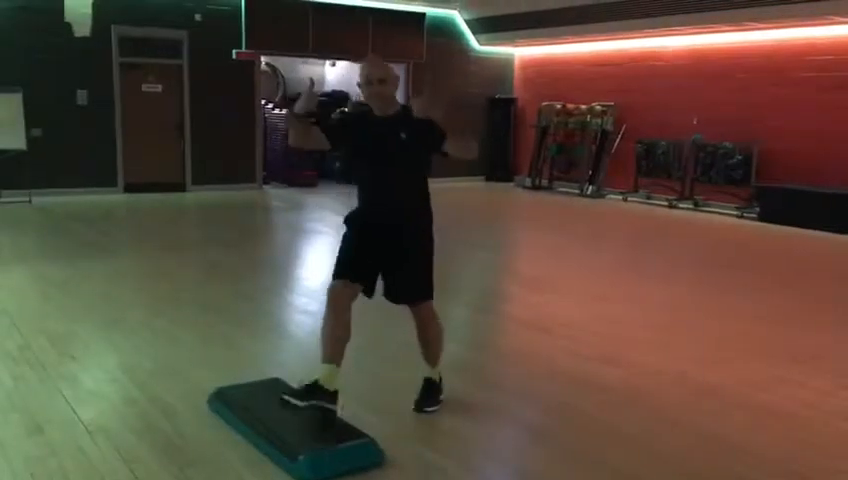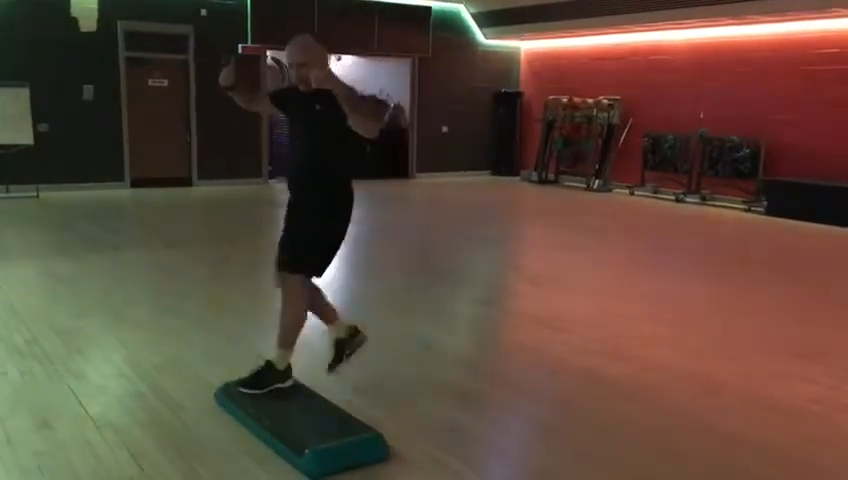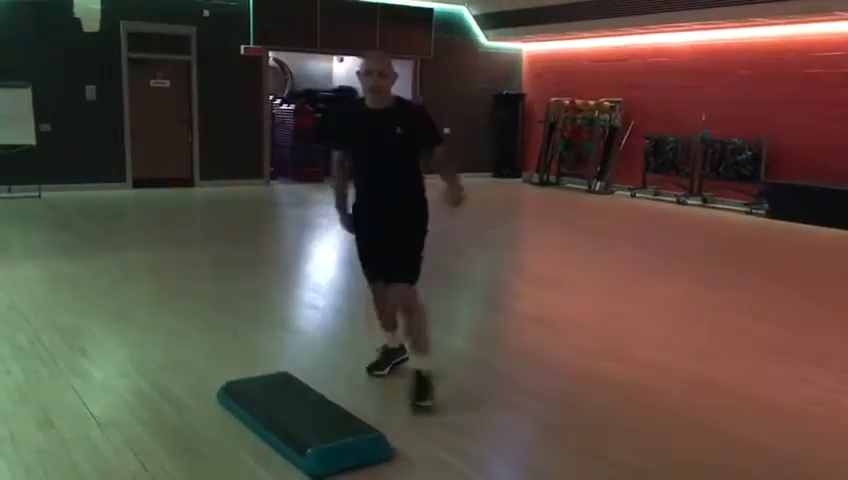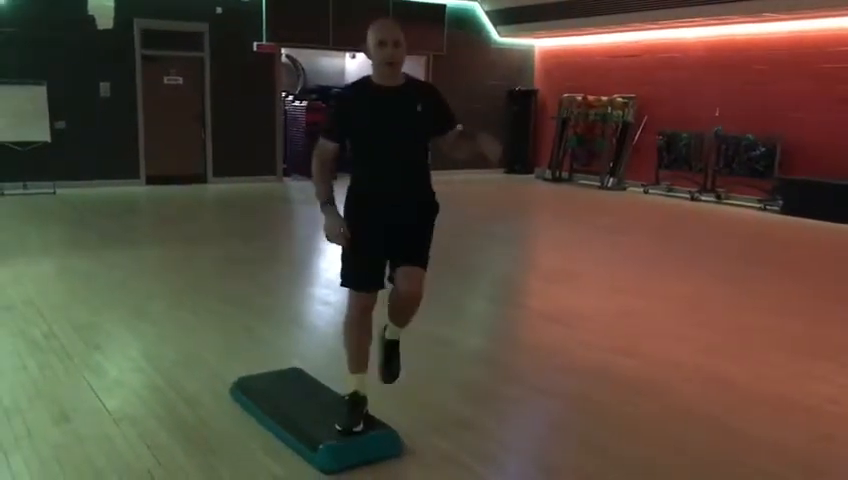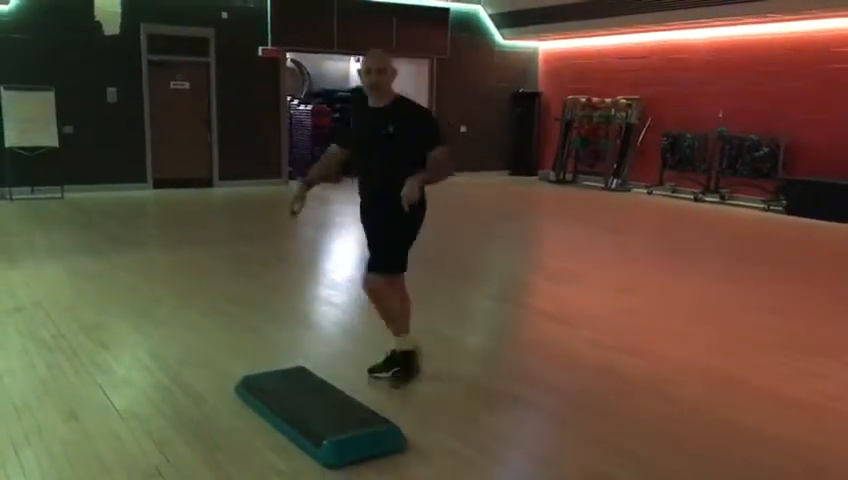
dt=1s
person 1, frame 1
left shoulder: (420, 123)
right shoulder: (352, 125)
right elbow: (300, 140)
left wrist: (438, 123)
right wrist: (301, 113)
left hip: (412, 229)
right hip: (366, 223)
left knee: (421, 307)
right knee: (339, 294)
left ankle: (434, 379)
right ankle: (326, 385)
person 1, frame 2
left shoulder: (339, 97)
right shoulder: (295, 96)
left elbow: (370, 129)
right elbow: (255, 101)
left wrist: (335, 86)
right wrist: (231, 85)
left hip: (328, 206)
right hip: (302, 203)
left knee: (292, 282)
right knee: (291, 280)
left ankle: (280, 368)
right ankle: (345, 332)
person 1, frame 3
left shoulder: (414, 115)
right shoulder: (345, 116)
left elbow: (436, 156)
right elbow: (340, 162)
left wrist: (452, 183)
right wrist: (341, 205)
left hip: (408, 215)
right hip: (367, 214)
left knee: (404, 292)
right knee: (380, 287)
left ankle: (422, 371)
right ankle: (395, 346)
person 1, frame 4
left shoulder: (425, 96)
right shoulder: (350, 99)
left elbow: (453, 143)
right elbow: (323, 157)
left wrist: (479, 144)
right wrist: (329, 209)
left hip: (415, 208)
right hip: (365, 211)
left knee: (409, 287)
right knee: (360, 301)
left ankle: (392, 335)
right ankle: (357, 395)
person 1, frame 5
left shoulder: (415, 116)
right shoulder: (360, 117)
left elbow: (444, 165)
right elbow: (334, 156)
left wrist: (419, 180)
right wrist: (305, 184)
left hip: (402, 210)
right hip: (372, 208)
left knee: (374, 282)
right knee: (389, 279)
left ankle: (410, 351)
right ankle: (402, 349)
